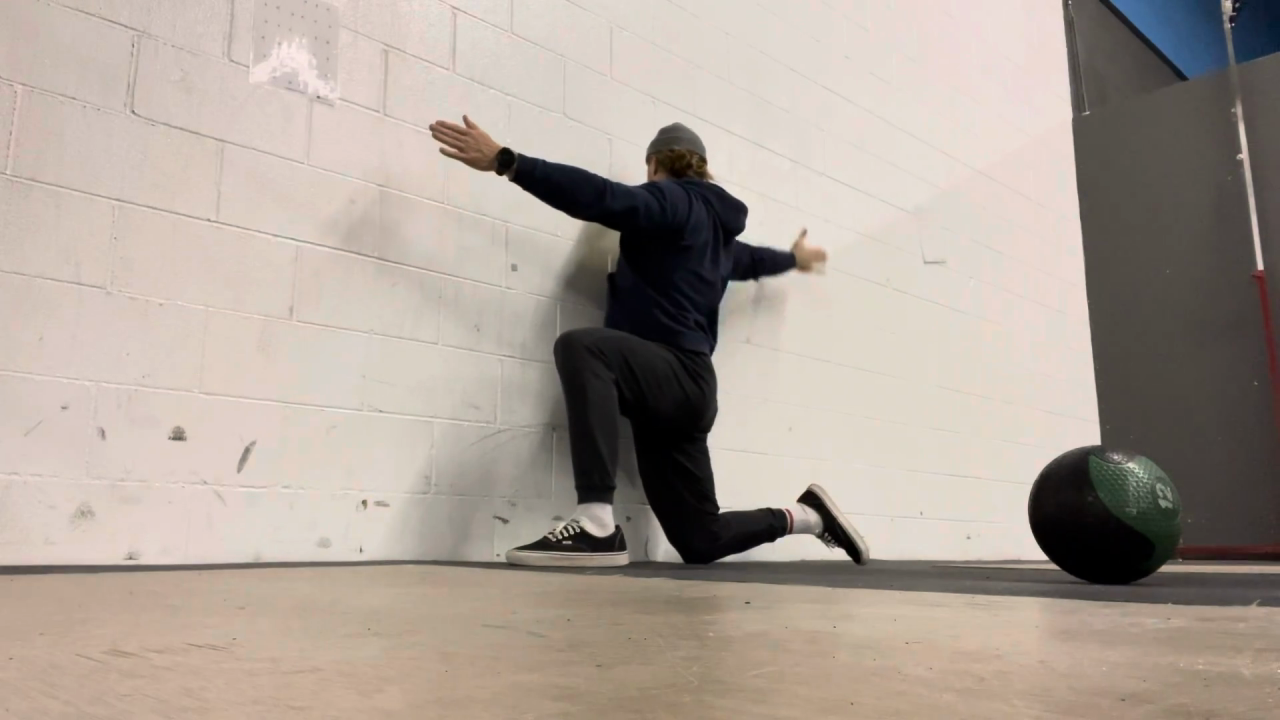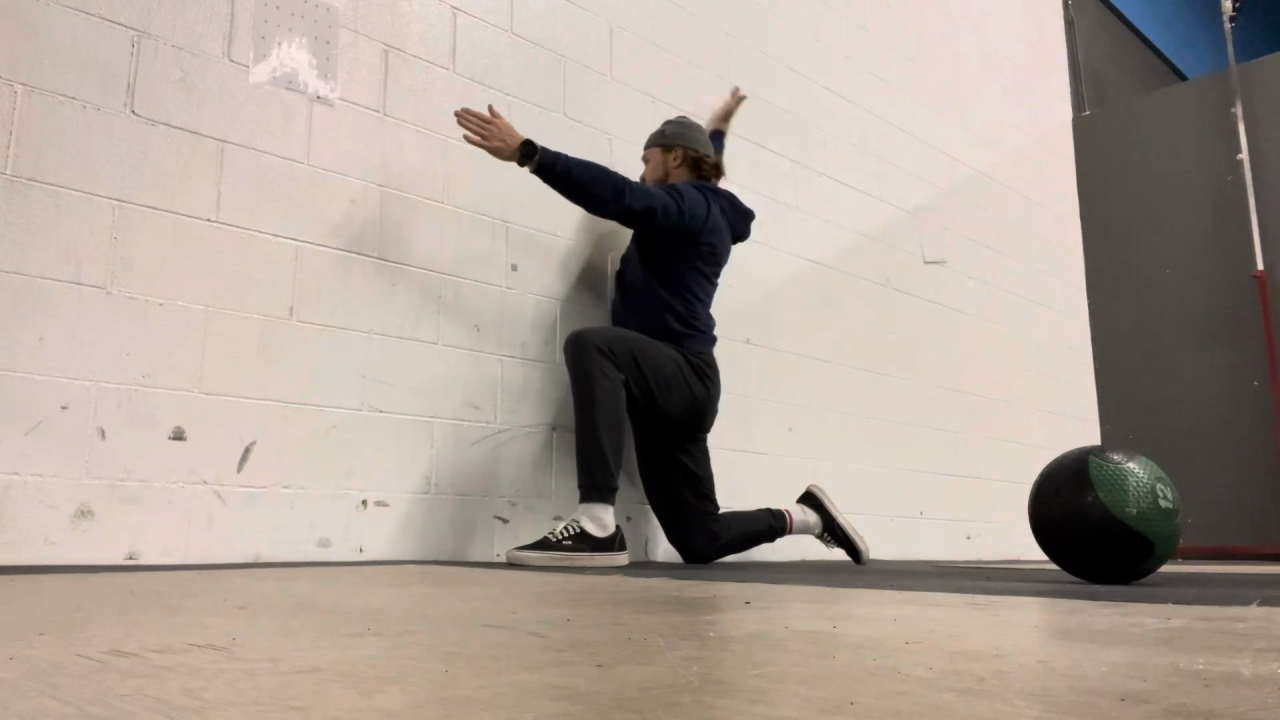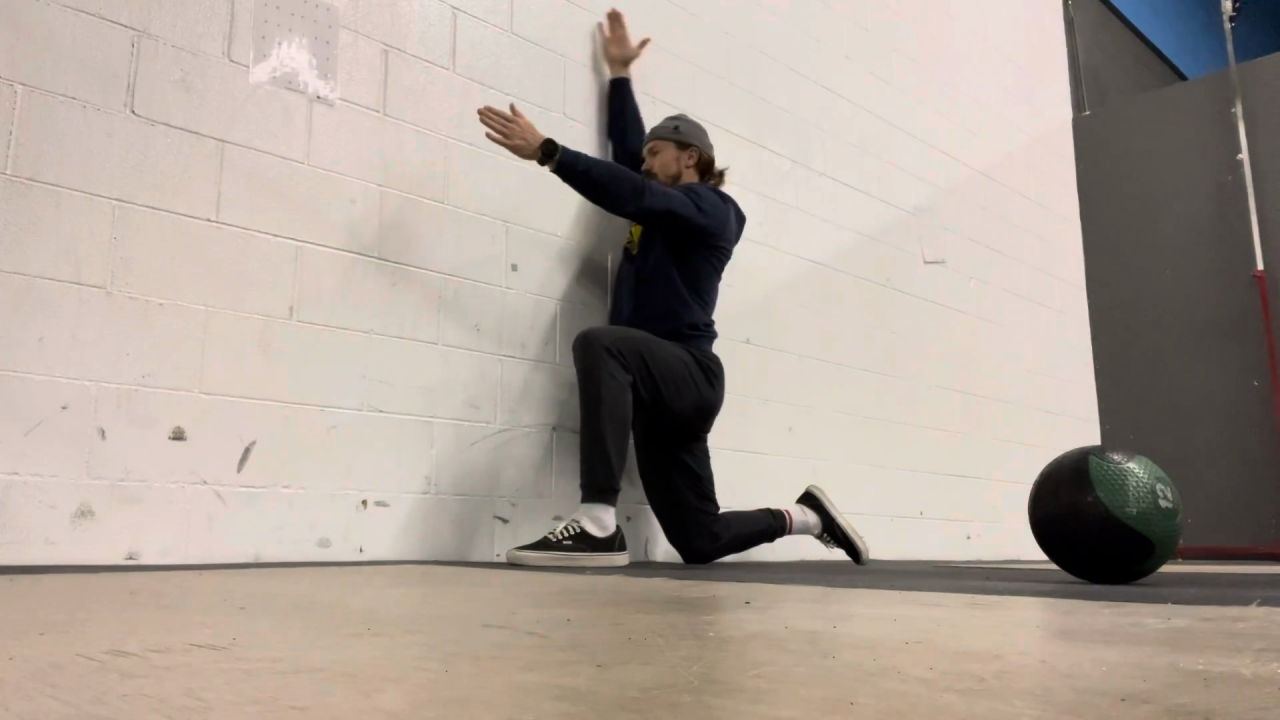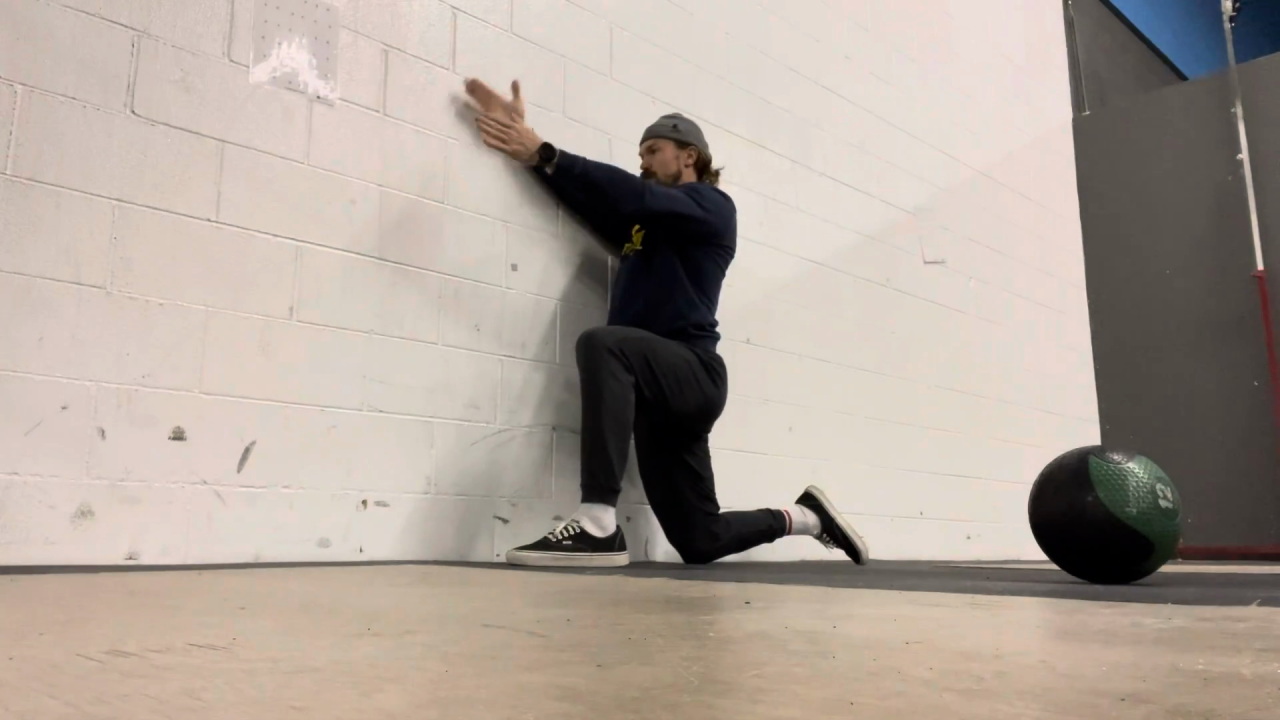
dt=0.4s
person 1, frame 1
left shoulder: (672, 202)
right shoulder: (715, 225)
left elbow: (599, 198)
right elbow: (749, 260)
left wrist: (504, 160)
right wrist: (794, 259)
left hip: (678, 377)
right hip: (682, 387)
right knee: (700, 542)
left ankle: (596, 526)
right ankle: (806, 516)
person 1, frame 2
left shoulder: (689, 207)
right shoulder: (705, 211)
left elbow: (617, 196)
left wrist: (525, 151)
right wrist: (714, 131)
left hip: (683, 379)
right hip: (678, 388)
right knee: (700, 542)
left ankle: (597, 527)
right ankle: (807, 517)
person 1, frame 3
left shoulder: (707, 210)
right shoulder: (664, 215)
left elbow: (631, 194)
right elbow: (627, 149)
left wrist: (546, 150)
right wrist: (620, 73)
left hip: (688, 377)
right hip: (665, 385)
left knee: (599, 346)
right knee: (701, 541)
left ankle: (598, 525)
right ankle: (807, 517)
person 1, frame 4
left shoulder: (711, 208)
right shoulder: (645, 221)
left elbow: (631, 195)
right elbow: (590, 194)
left wrist: (542, 154)
right wrist: (527, 140)
left hip: (692, 375)
right hip: (661, 385)
left knee: (600, 345)
right knee: (700, 541)
left ankle: (598, 527)
right ankle: (807, 517)
